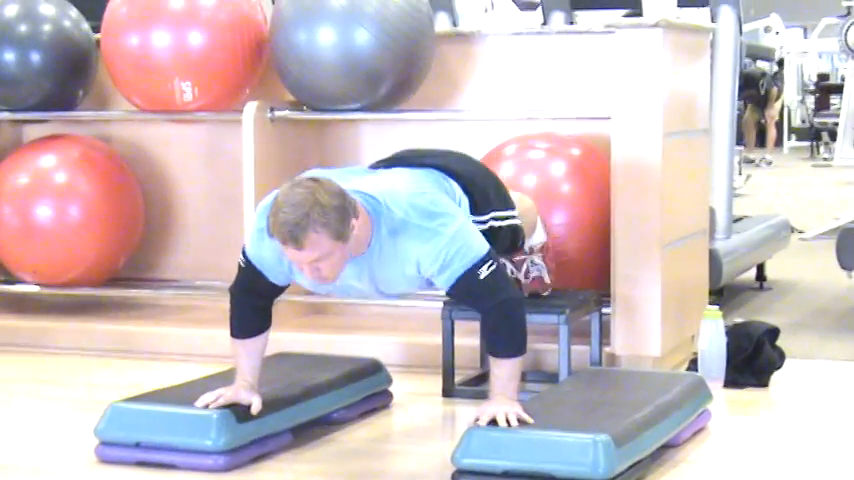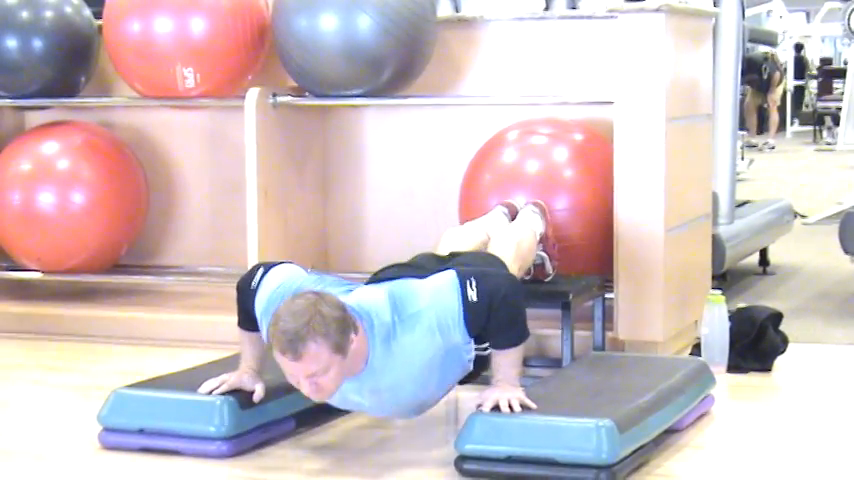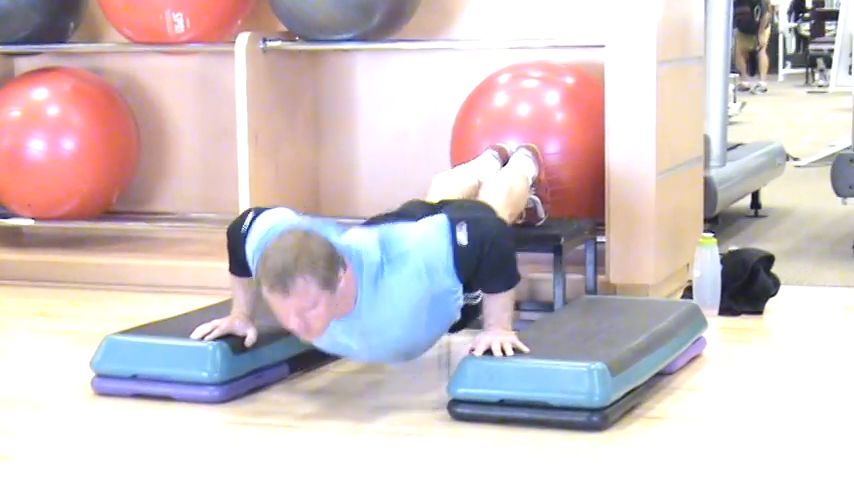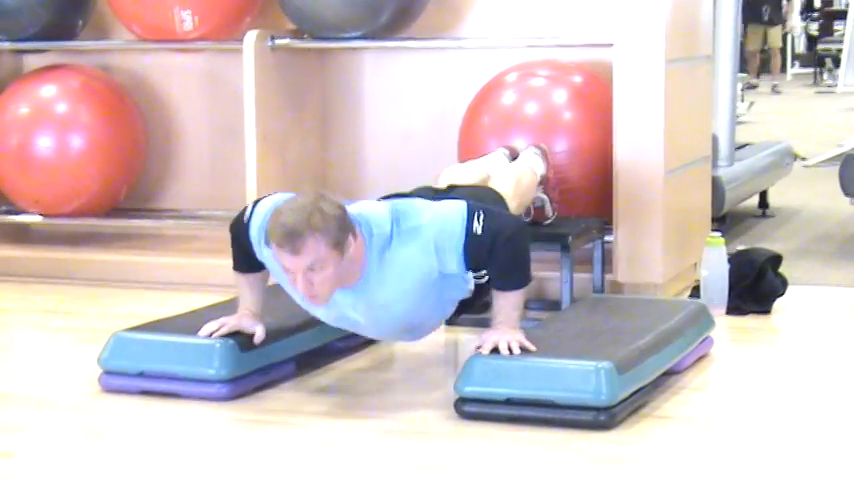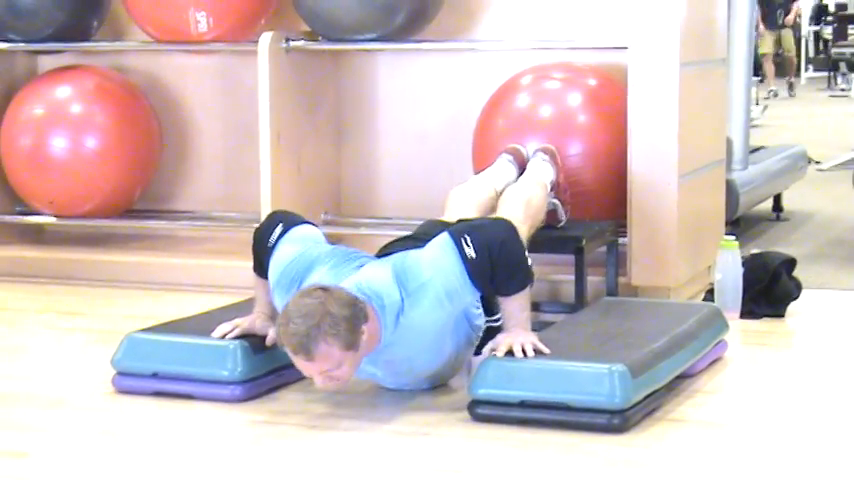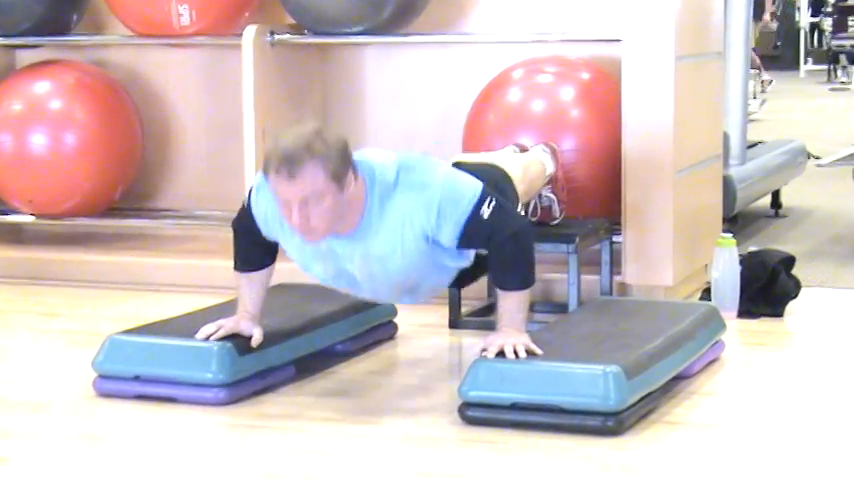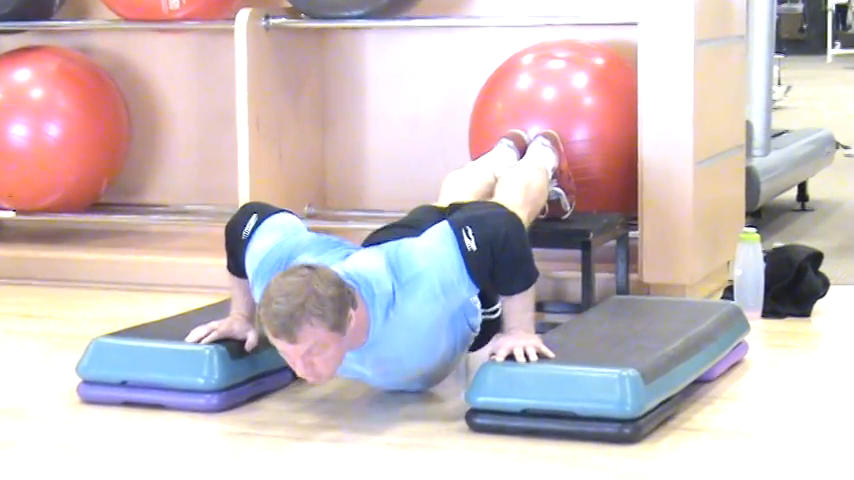
dt=0.7s
person 1, frame 1
left shoulder: (421, 222)
right shoulder: (273, 221)
left elbow: (499, 299)
right elbow: (249, 294)
left wrist: (503, 397)
right wrist: (245, 383)
left hip: (463, 191)
left knee: (512, 230)
left ankle: (536, 243)
person 1, frame 2
left shoulder: (411, 327)
right shoulder: (279, 302)
left elbow: (503, 291)
left wrist: (506, 383)
right wrist: (248, 369)
right hip: (393, 282)
left knee: (504, 258)
left ankle: (531, 222)
right ankle: (498, 217)
person 1, frame 3
left shoulder: (400, 273)
right shoulder: (269, 245)
left elbow: (492, 235)
right elbow: (244, 226)
left wrist: (498, 326)
right wrist: (241, 315)
right hip: (390, 228)
left knee: (495, 204)
right knee: (439, 197)
left ankle: (524, 165)
right ankle: (489, 160)
person 1, frame 4
left shoulder: (415, 243)
right shoulder: (271, 228)
left elbow: (508, 233)
right elbow: (243, 226)
left wrist: (506, 325)
right wrist: (248, 312)
right hip: (396, 211)
left knee: (501, 196)
right knee: (449, 186)
left ankle: (532, 163)
right ankle: (498, 159)
person 1, frame 5
left shoulder: (419, 300)
right shoulder: (295, 283)
left elbow: (499, 239)
right elbow: (276, 226)
left wrist: (518, 327)
right hip: (406, 252)
left knee: (514, 219)
right knee: (457, 213)
left ankle: (542, 168)
right ankle: (507, 165)
person 1, frame 6
left shoulder: (417, 197)
right shoulder: (275, 194)
left elbow: (512, 233)
right elbow: (248, 231)
left wrist: (511, 329)
right wrist: (247, 313)
left hip: (480, 214)
left knee: (509, 182)
left ankle: (540, 160)
right ankle: (508, 153)
person 1, frame 7
left shoulder: (417, 290)
right shoulder: (275, 270)
left elbow: (502, 232)
right elbow: (249, 219)
left wrist: (520, 329)
right wrist: (241, 317)
right hip: (396, 239)
left knee: (509, 205)
right knee: (450, 201)
left ankle: (542, 155)
right ankle: (506, 151)
